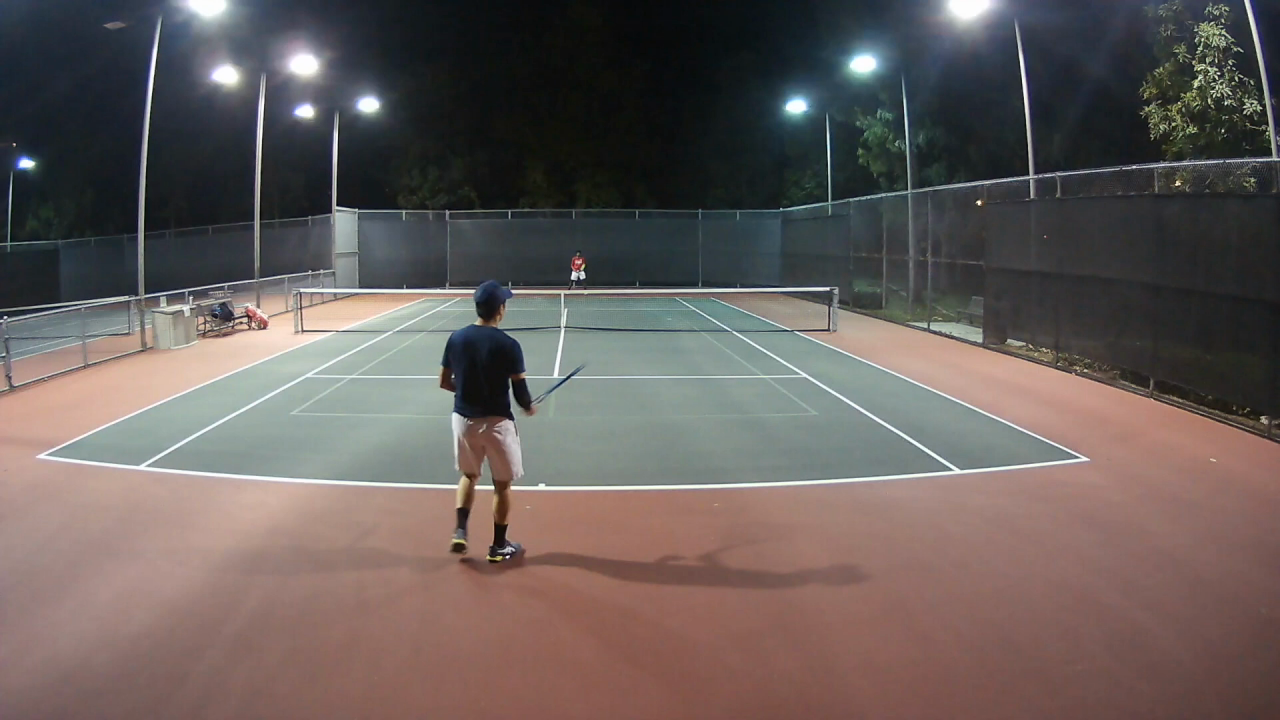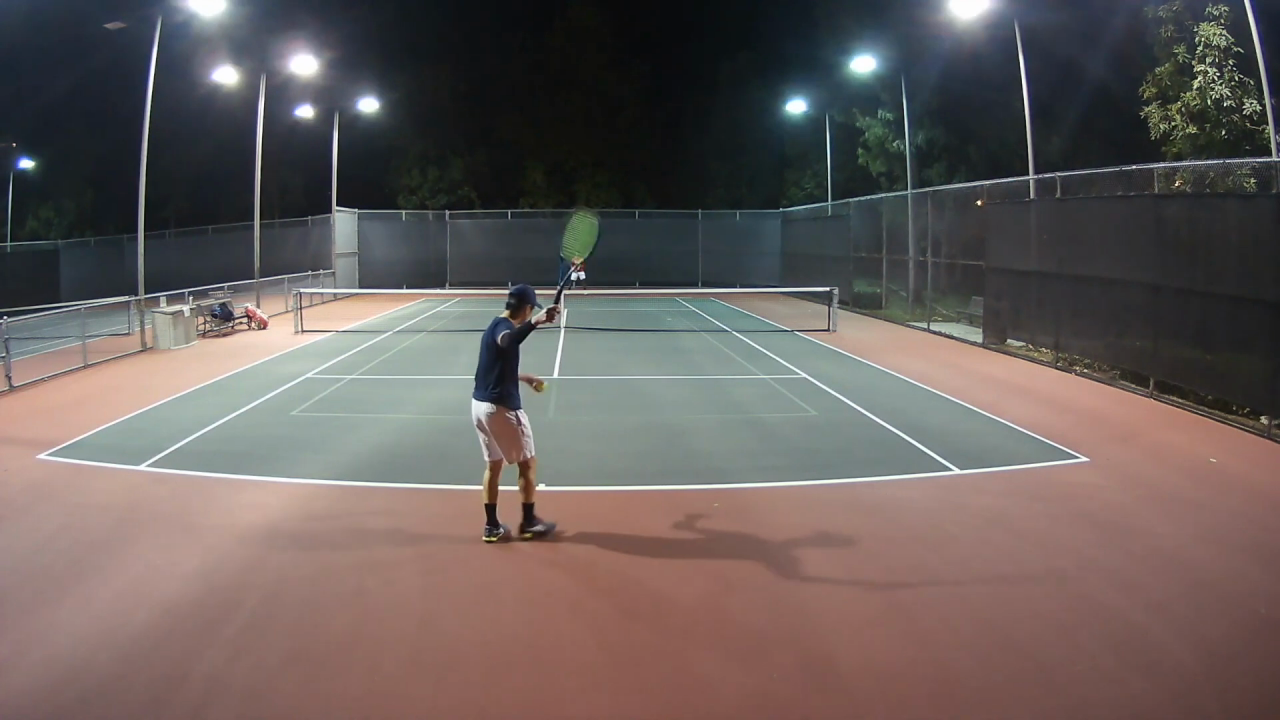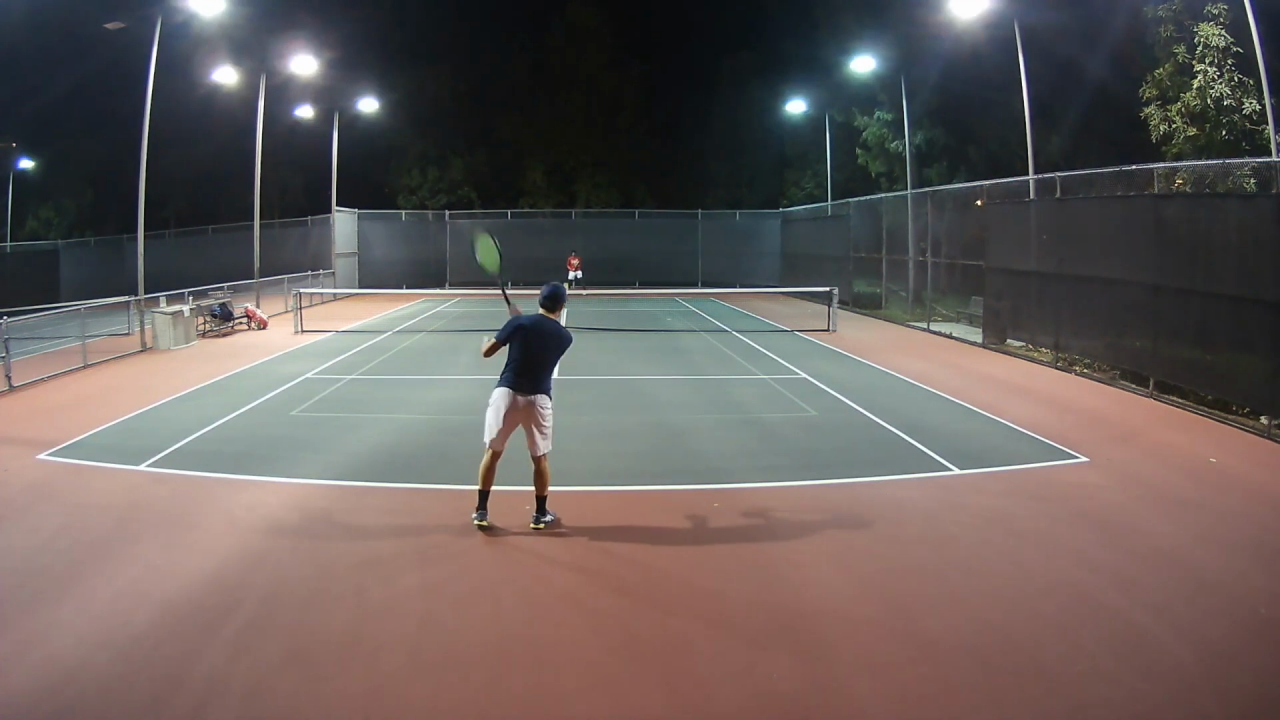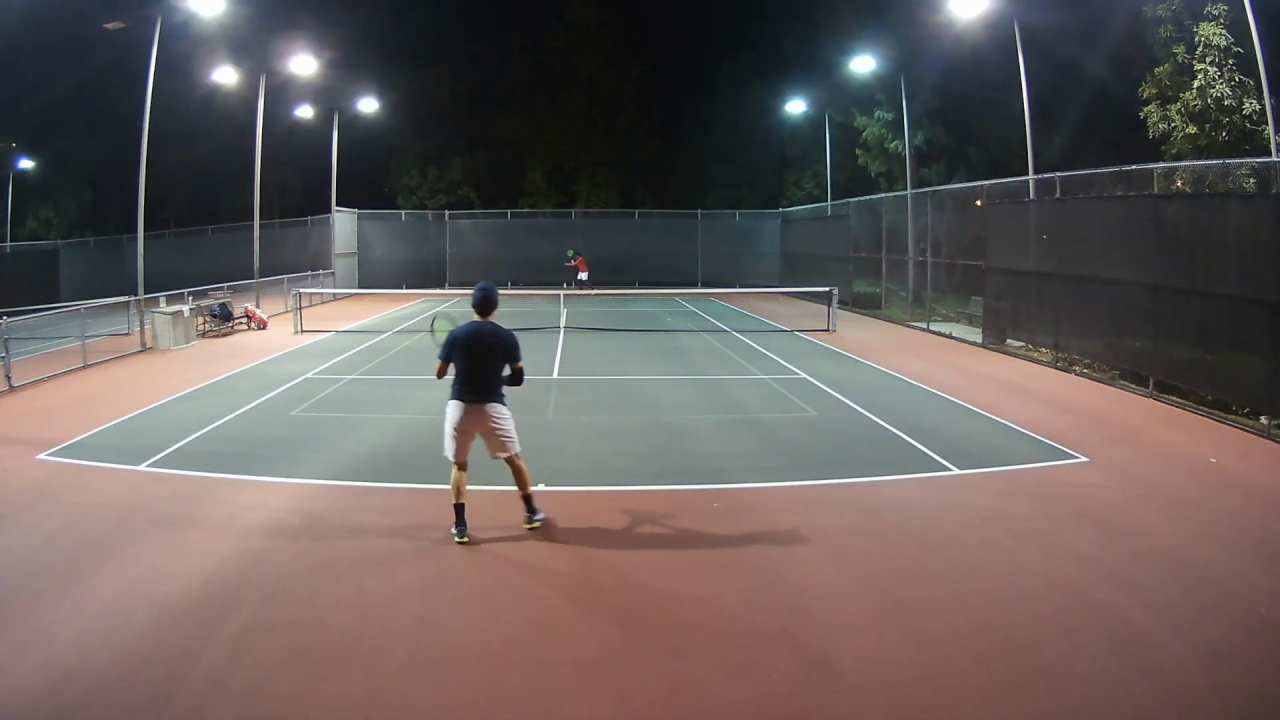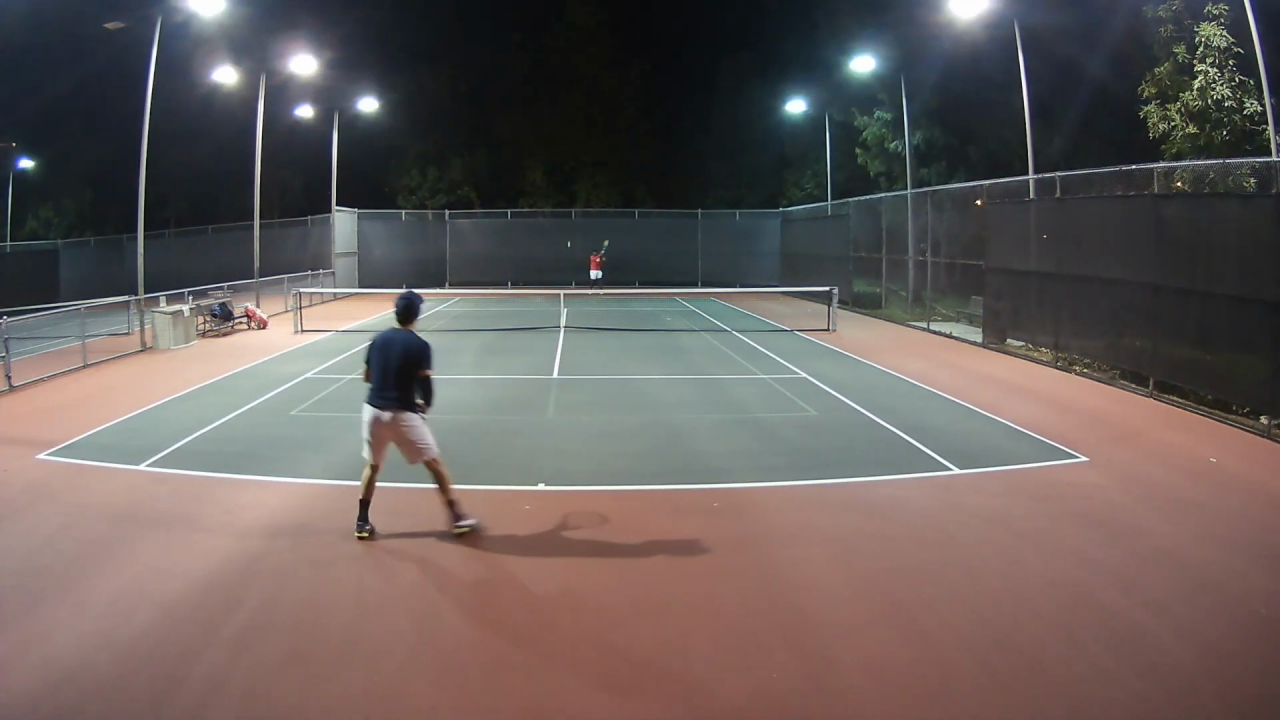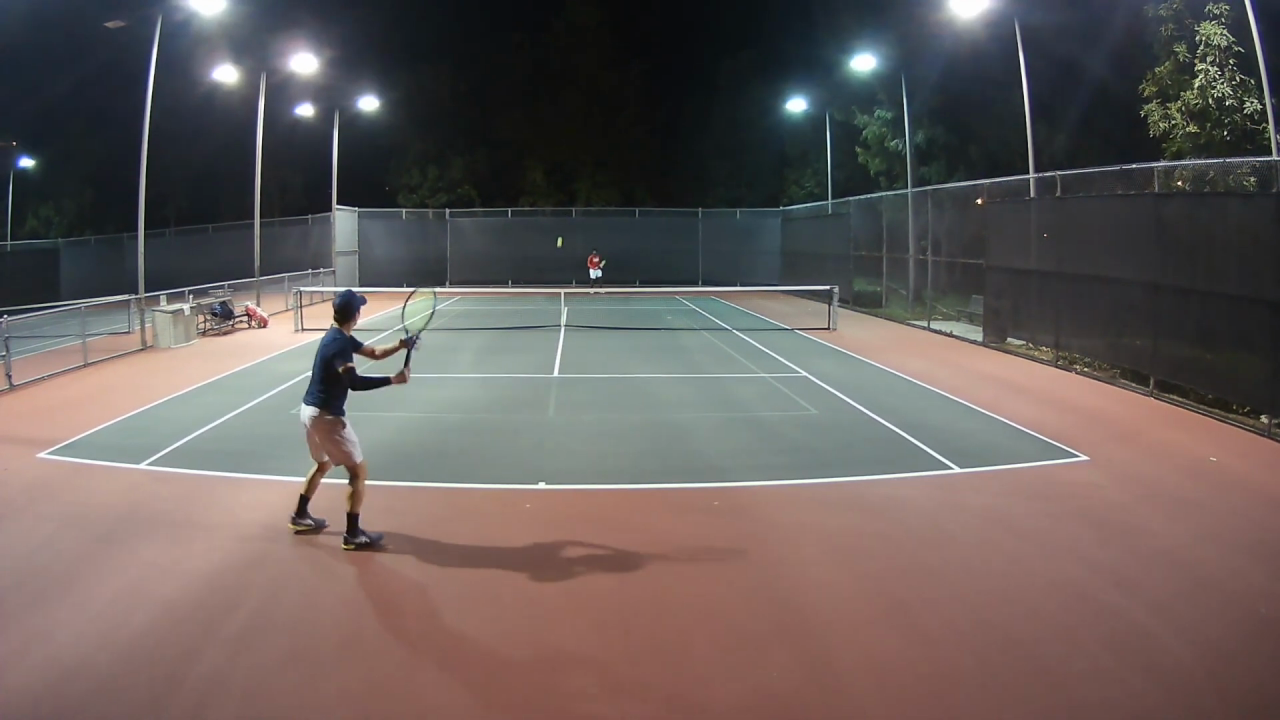
dt=0.7s
person 1, frame 1
left shoulder: (456, 339)
right shoulder: (508, 346)
left elbow: (444, 382)
right elbow: (520, 393)
right wrist: (529, 407)
left hip: (463, 420)
right hip: (496, 422)
left knee: (469, 476)
right knee: (502, 484)
left ankle: (460, 531)
right ankle: (500, 546)
person 1, frame 2
left shoulder: (497, 326)
right shoulder: (503, 326)
right elbow: (508, 343)
left wrist: (524, 377)
right wrist: (535, 322)
left hip: (480, 404)
right hip: (501, 408)
left knee: (494, 465)
right knee: (527, 464)
left ankle: (492, 526)
right ankle: (529, 522)
person 1, frame 3
left shoulder: (519, 323)
right shoulder: (565, 337)
left elbow: (487, 351)
left wrist: (487, 342)
left hip: (507, 393)
right hip: (538, 399)
left knee: (492, 452)
right knee: (540, 458)
left ankle: (481, 511)
right ankle: (540, 514)
person 1, frame 4
left shoulder: (456, 335)
right shoulder: (507, 338)
left elbow: (440, 374)
right elbow: (518, 380)
left hip: (460, 406)
right hip: (493, 407)
left knee: (459, 466)
right knee: (514, 459)
left ankle: (460, 525)
right ankle: (531, 513)
person 1, frame 5
left shoulder: (378, 340)
right shoulder: (421, 346)
left elbow: (368, 377)
right elbow: (426, 387)
right wrist: (424, 406)
left hip: (373, 410)
right hip: (403, 415)
left knee: (373, 466)
right knee: (435, 464)
left ankle: (362, 522)
right ankle: (457, 517)
person 1, frame 6
left shoulder: (336, 337)
right shoulder: (340, 343)
left elbow: (373, 352)
right elbow: (353, 382)
left wrist: (399, 345)
right wrist: (391, 380)
left hip: (310, 410)
right hip: (326, 415)
left knee: (323, 464)
right knee: (358, 470)
left ankle: (301, 516)
right ankle: (353, 534)
